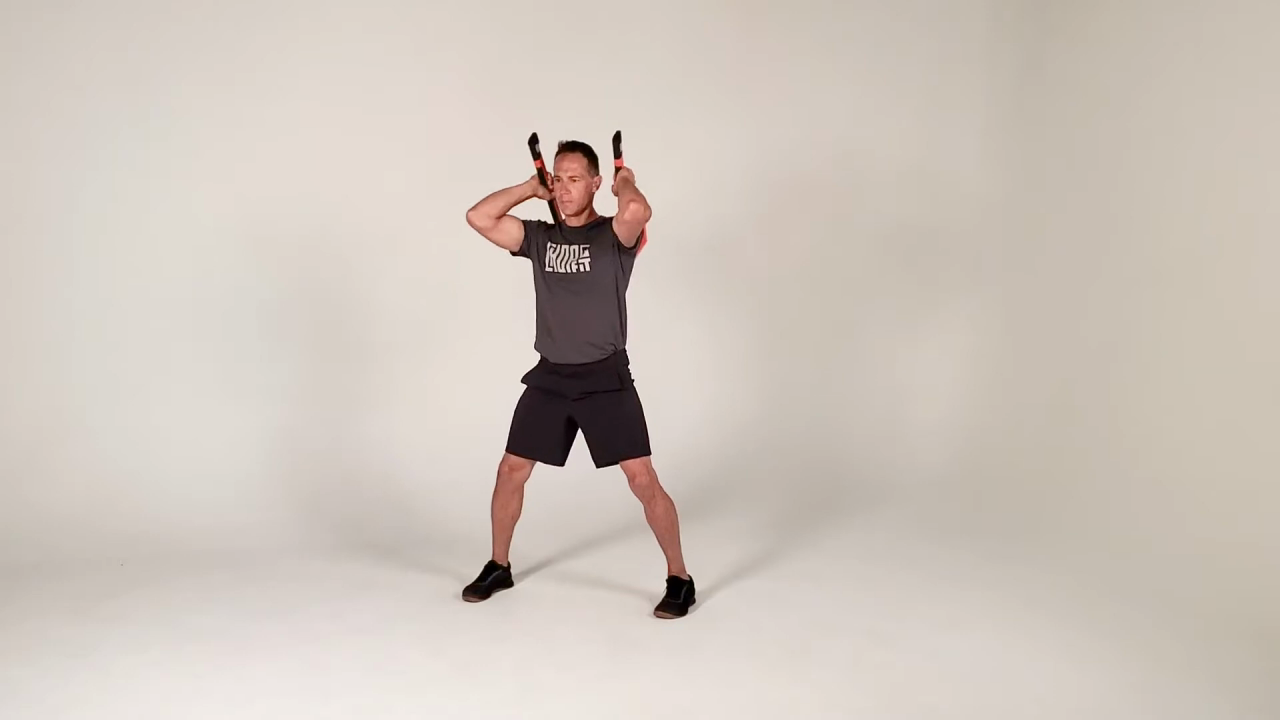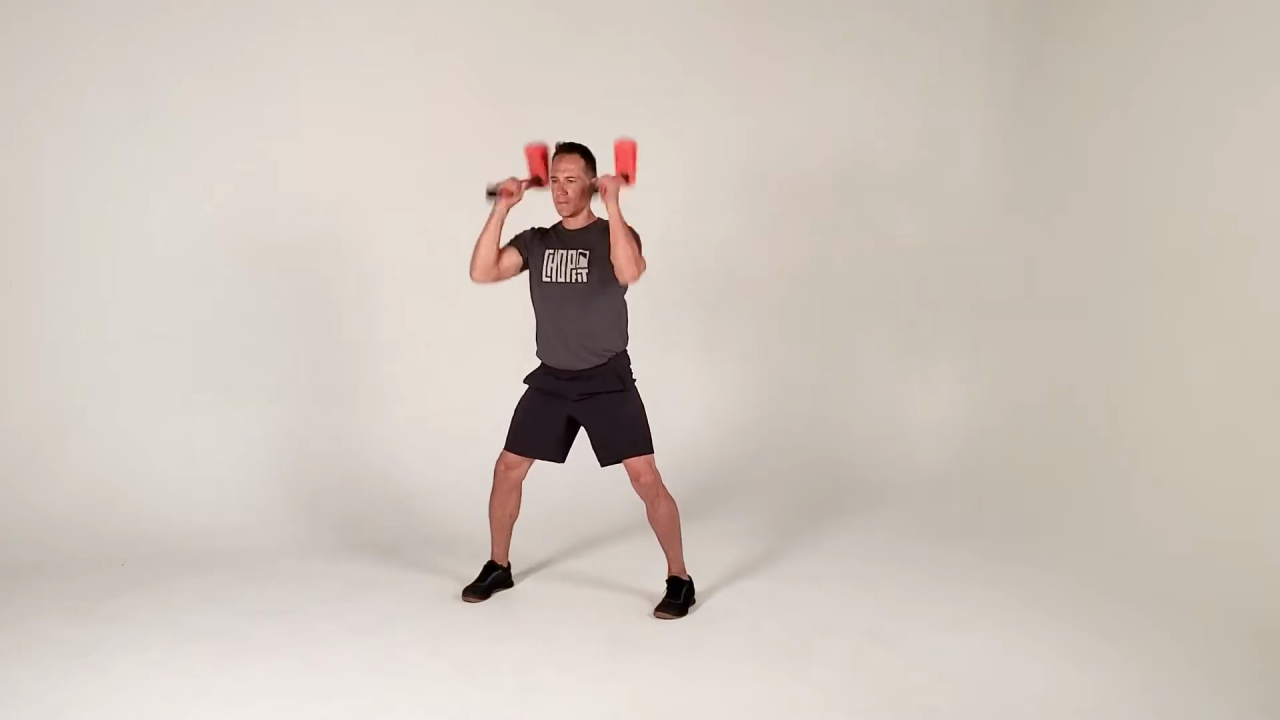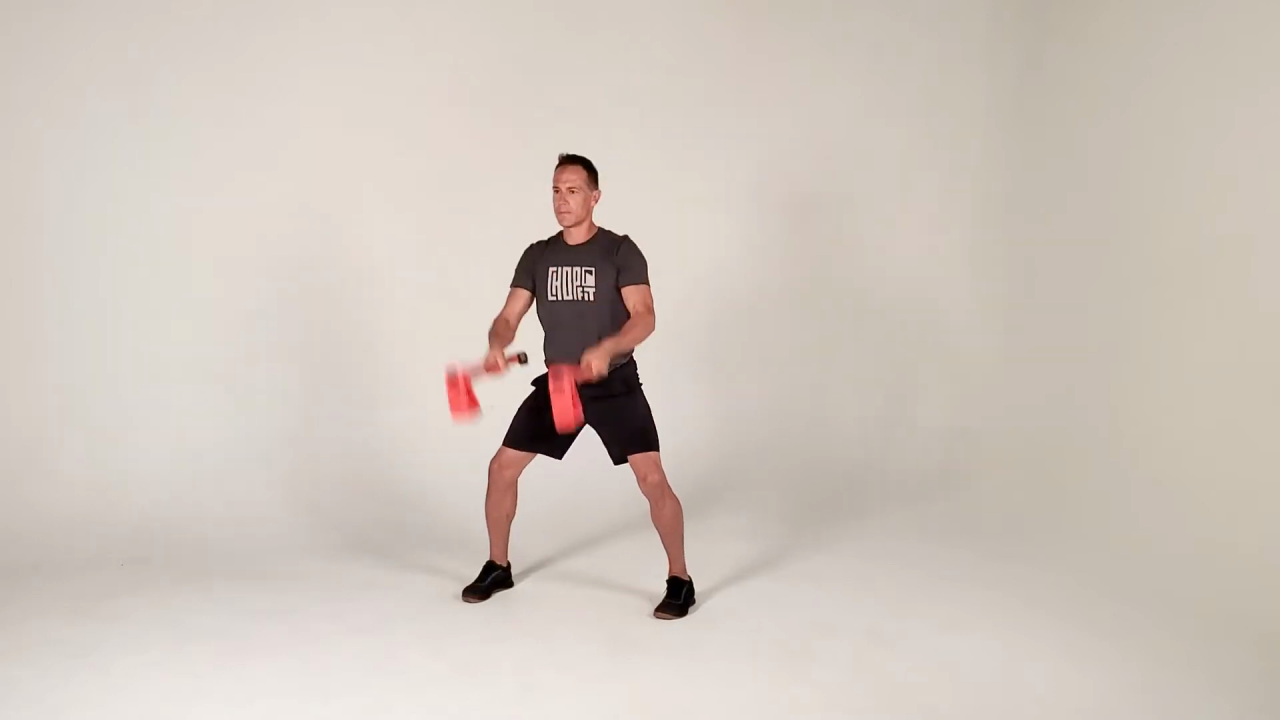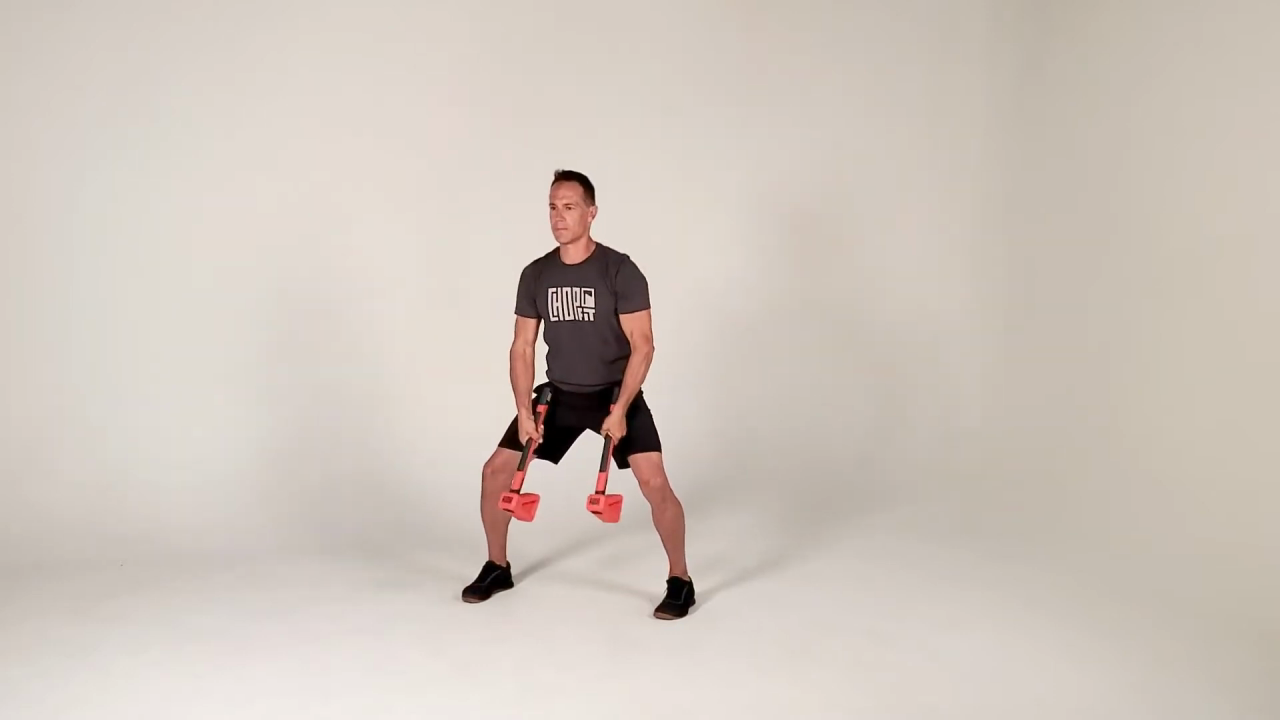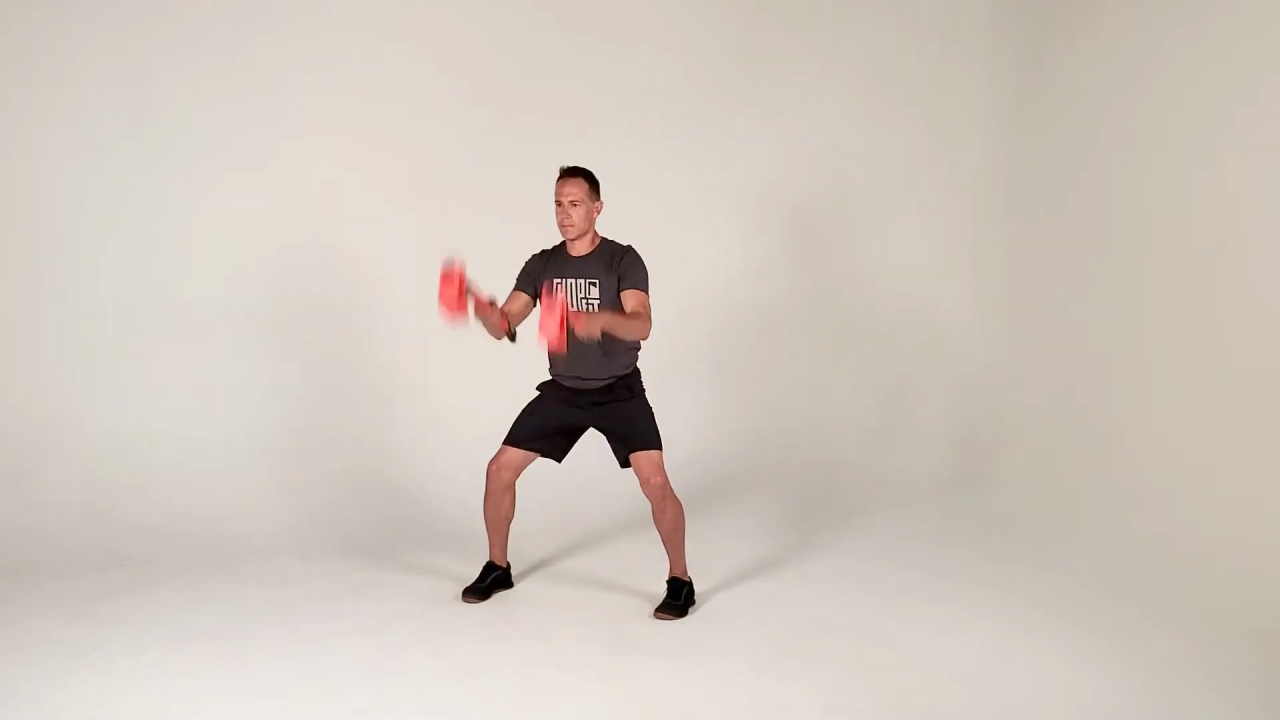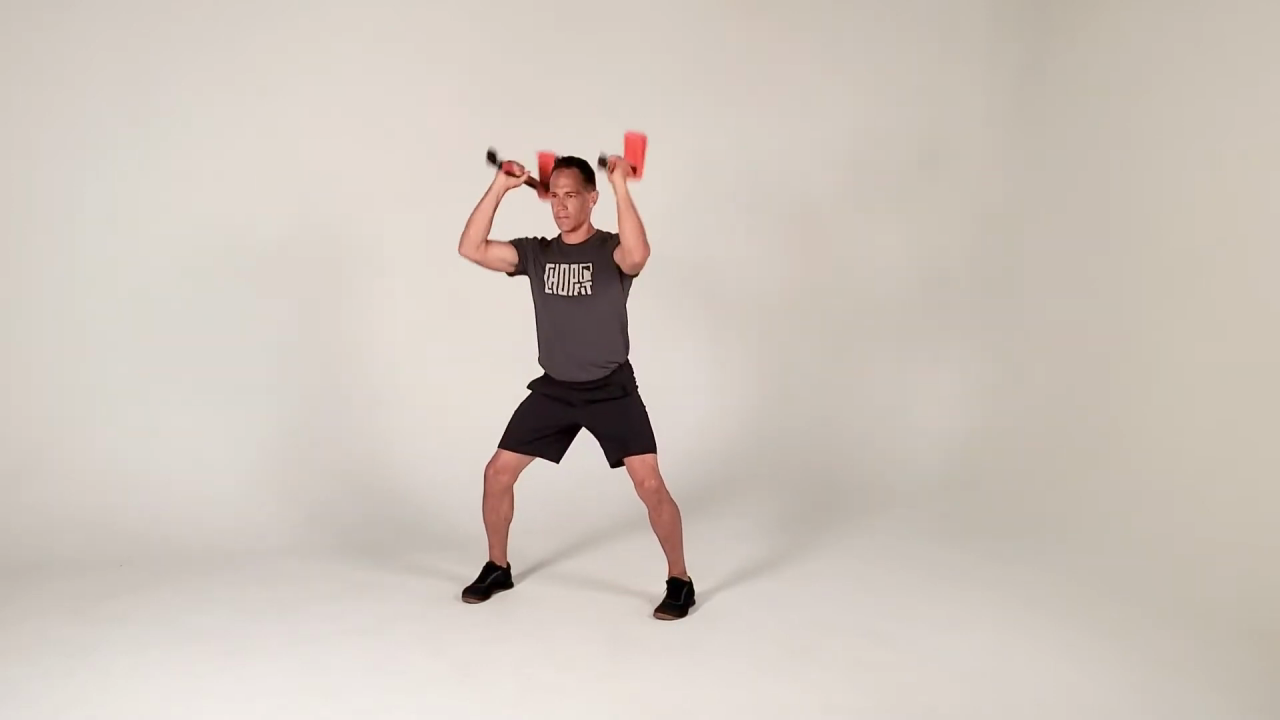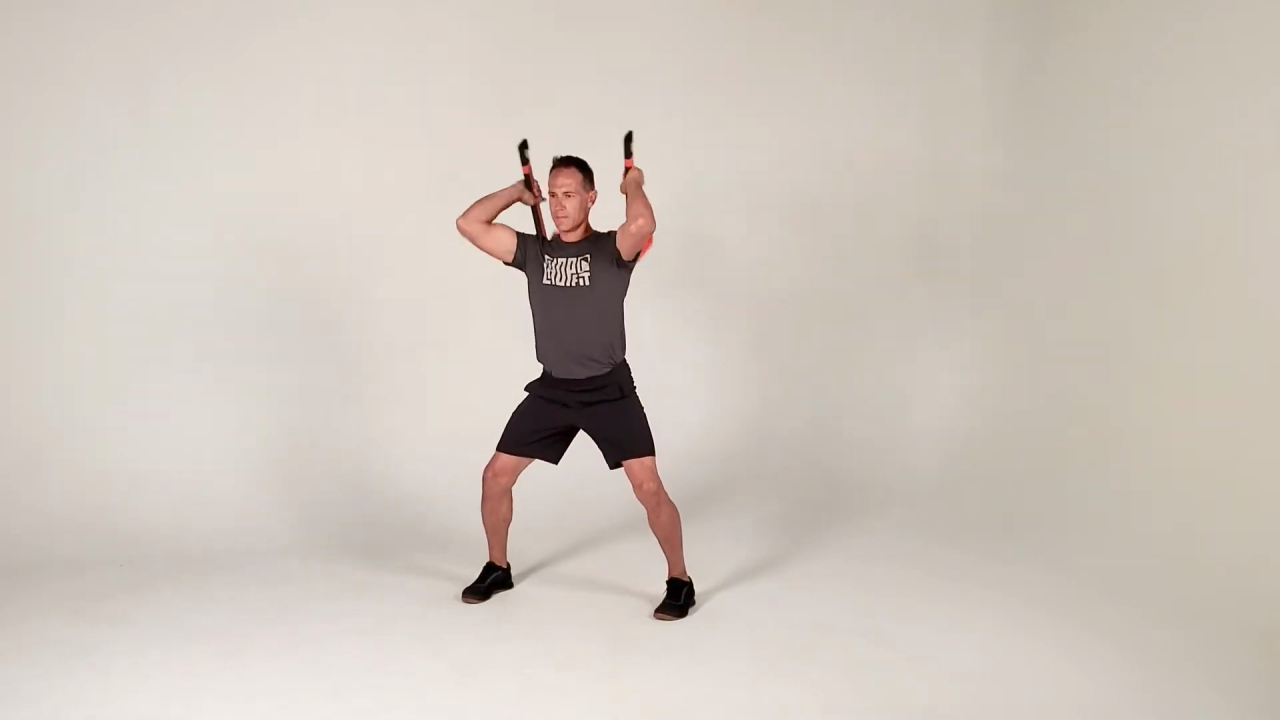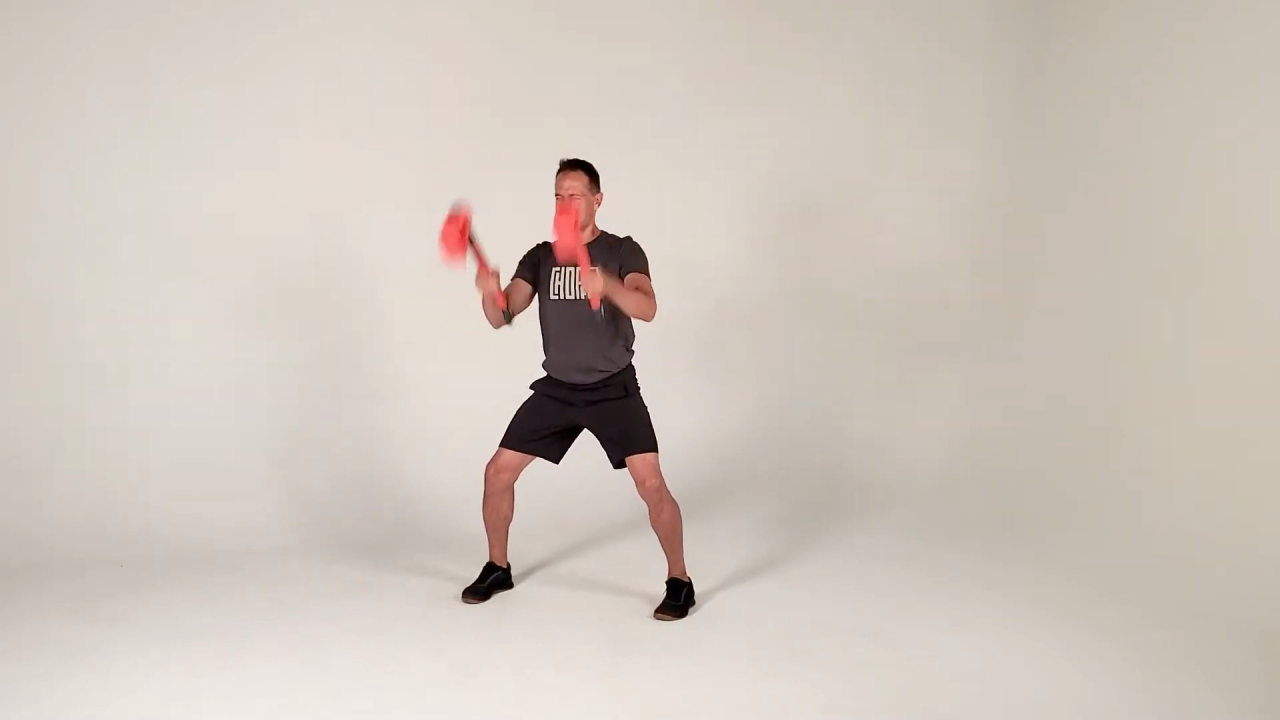
dt=0.3s
person 1, frame 1
left shoulder: (615, 234)
right shoulder: (538, 235)
left elbow: (639, 210)
right elbow: (477, 218)
left wrist: (624, 183)
right wrist: (528, 189)
left hip: (606, 379)
right hip: (549, 379)
left knee: (642, 480)
right knee: (510, 472)
left ankle: (679, 579)
right ankle: (498, 567)
person 1, frame 2
left shoulder: (613, 235)
right shoulder: (536, 242)
left elbow: (630, 273)
right elbow: (481, 273)
left wrist: (613, 205)
right wrist: (501, 207)
left hip: (607, 380)
right hip: (550, 381)
left knee: (646, 480)
right knee: (507, 470)
left ankle: (679, 579)
right ankle: (498, 566)
person 1, frame 3
left shoulder: (621, 251)
right shoulder: (536, 256)
left elbow: (644, 318)
right elbow: (508, 319)
left wrist: (607, 349)
right wrist: (496, 347)
left hip: (615, 383)
right hip: (555, 385)
left knee: (652, 480)
right knee: (501, 470)
left ankle: (679, 580)
right ankle: (498, 567)
person 1, frame 4
left shoulder: (620, 270)
right shoulder: (535, 275)
left elbow: (642, 346)
right elbow: (522, 348)
left wrist: (620, 410)
right wrist: (524, 410)
left hip: (616, 395)
right hip: (559, 395)
left knee: (654, 483)
right knee: (495, 472)
left ankle: (680, 581)
right ankle: (497, 568)
person 1, frame 5
left shoulder: (623, 259)
right shoulder: (541, 264)
left elbow: (642, 324)
right elbow: (505, 324)
left wrist: (601, 321)
right wrist: (488, 315)
left hip: (619, 390)
right hip: (562, 391)
left knee: (655, 482)
right knee: (499, 470)
left ankle: (680, 581)
right ankle: (497, 567)
person 1, frame 6
left shoulder: (613, 246)
right shoulder: (535, 252)
left elbow: (638, 254)
right elbow: (471, 250)
left wrist: (620, 187)
right wrist: (498, 189)
left hip: (611, 388)
right hip: (554, 389)
left knee: (649, 484)
right knee: (497, 473)
left ankle: (679, 581)
right ankle: (497, 567)
person 1, frame 7
left shoulder: (611, 246)
right shoulder: (533, 249)
left elbow: (644, 228)
right elbow: (468, 225)
left wrist: (633, 185)
right wrist: (514, 193)
left hip: (609, 389)
right hip: (552, 390)
left knee: (648, 486)
right knee: (495, 475)
left ankle: (679, 581)
right ankle: (497, 568)
person 1, frame 8
left shoulder: (623, 250)
right shoulder: (539, 258)
left elbow: (647, 308)
right elbow: (500, 317)
left wrist: (607, 285)
right wrist: (490, 291)
left hip: (613, 389)
right hip: (556, 390)
left knee: (651, 484)
right knee: (497, 472)
left ankle: (679, 581)
right ankle: (497, 568)
